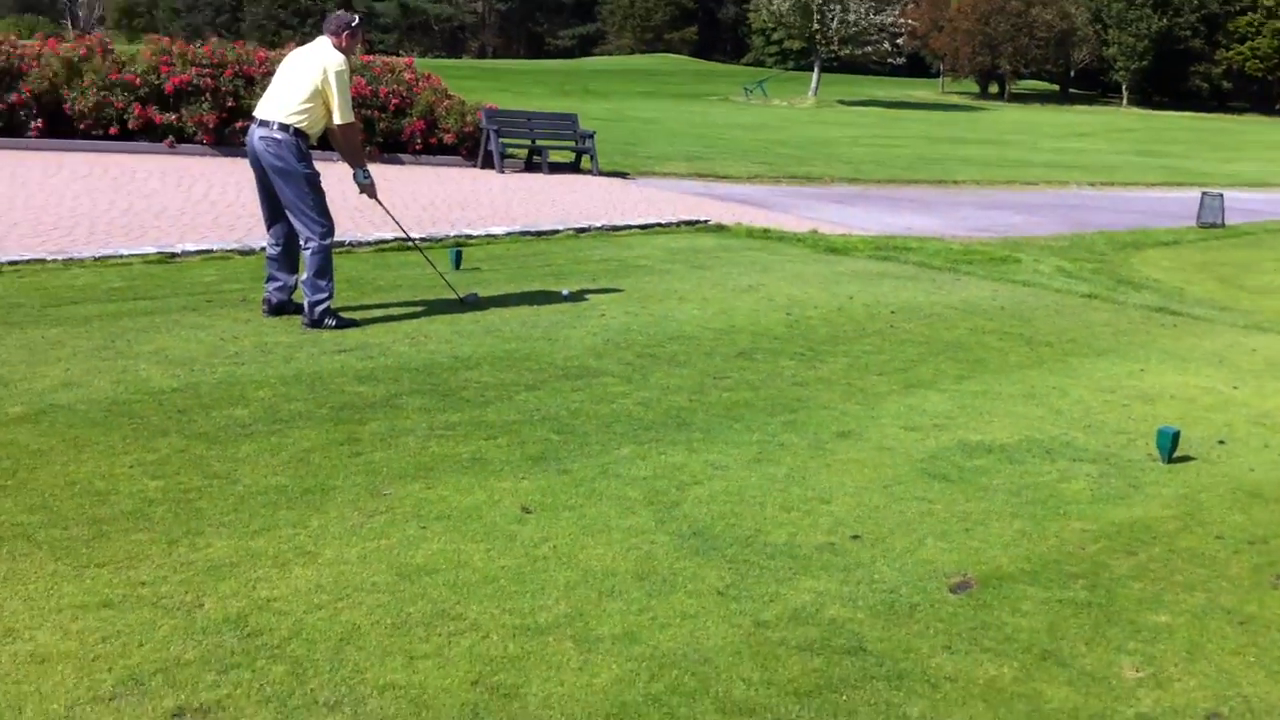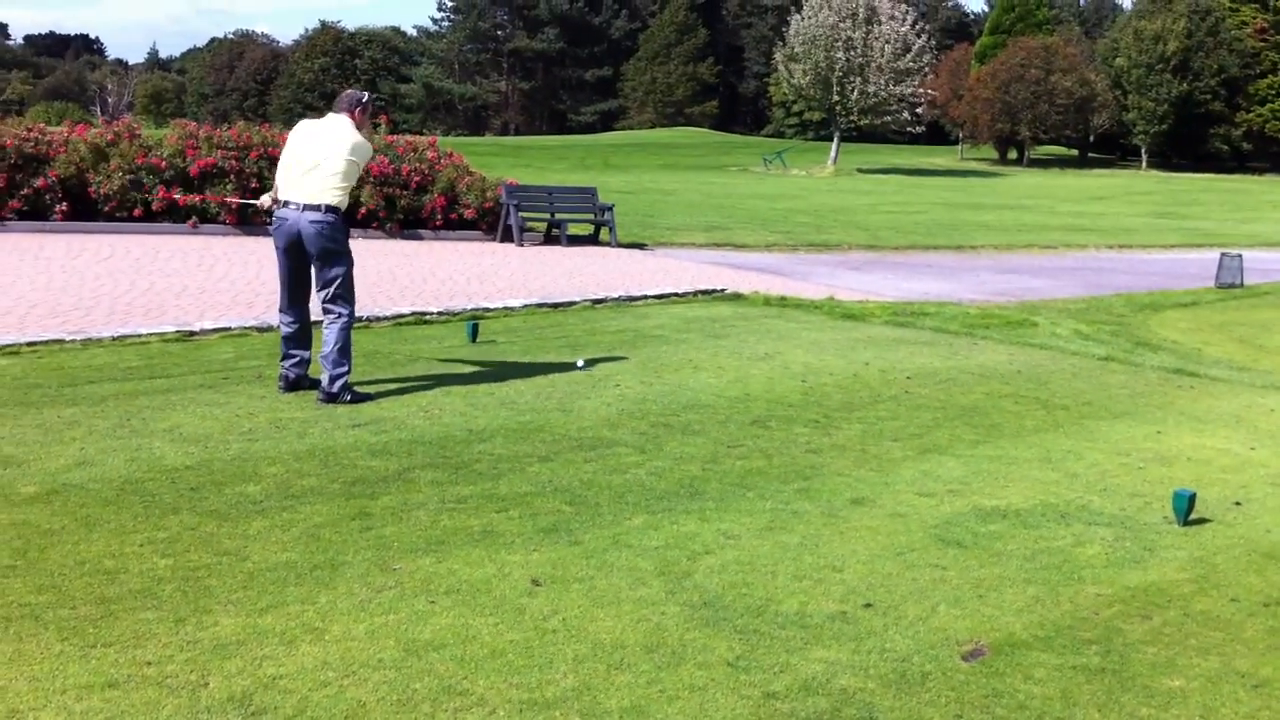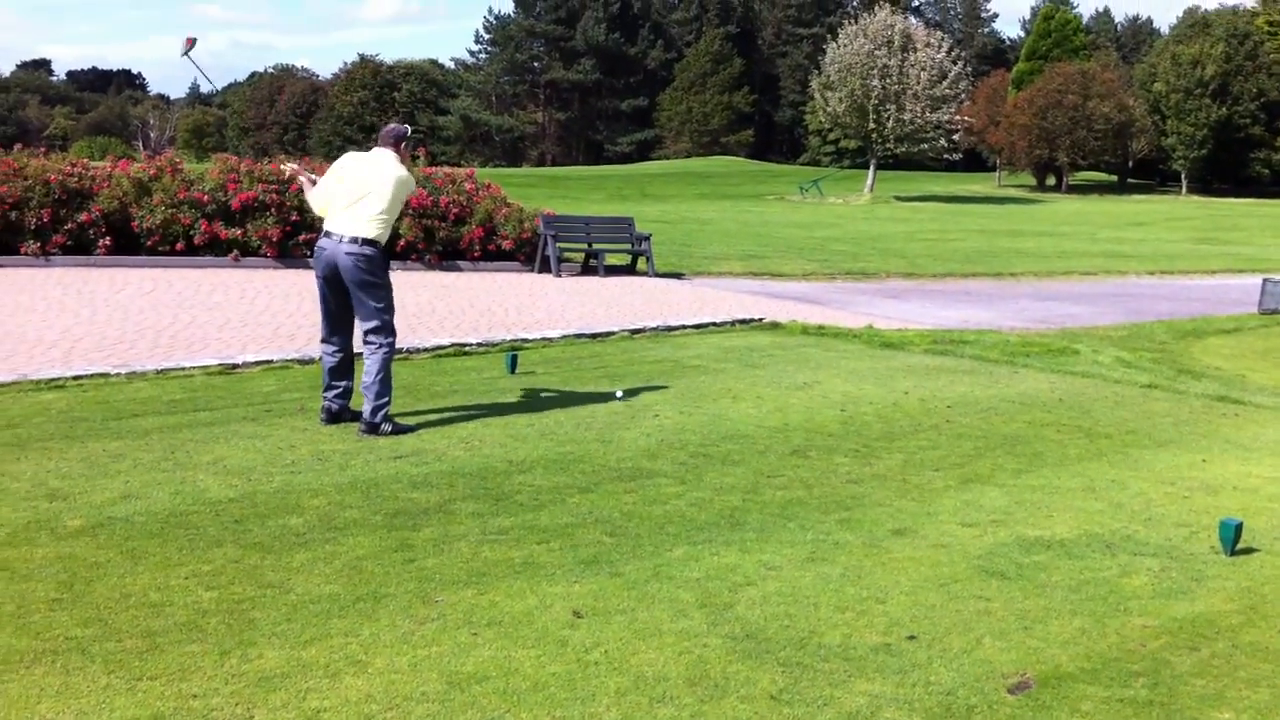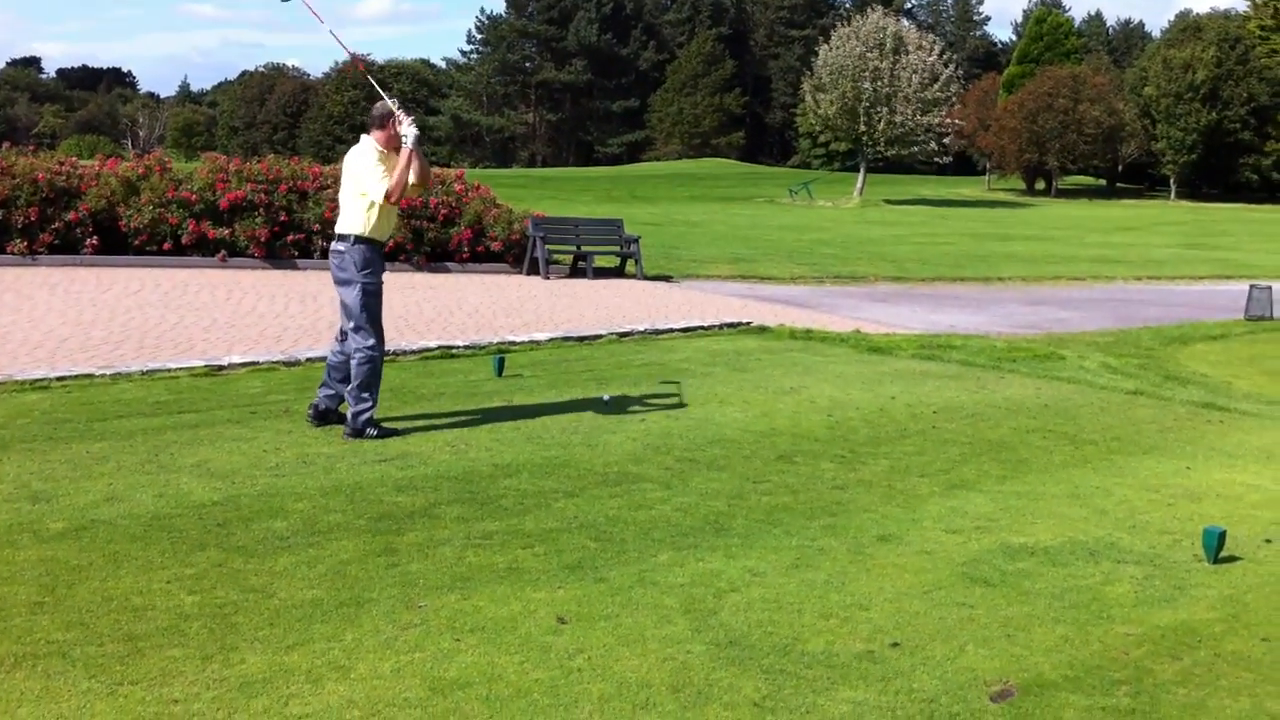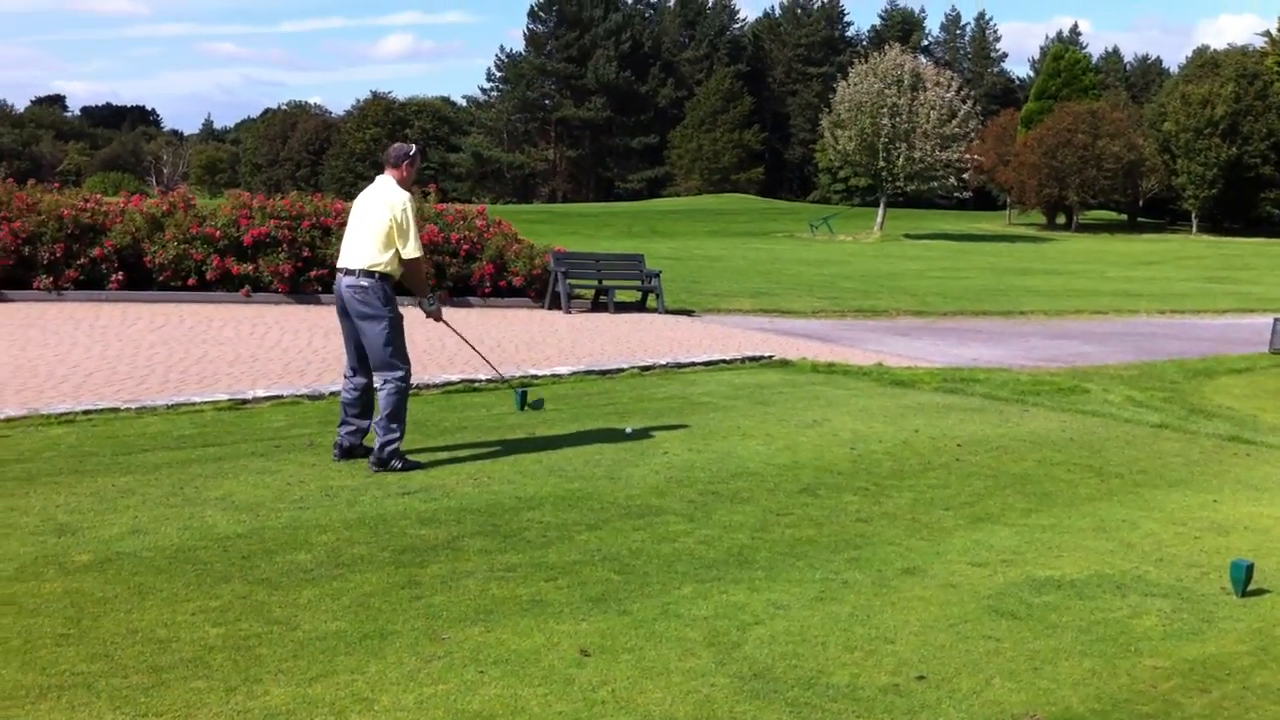
dt=0.7s
person 1, frame 1
left shoulder: (305, 52)
right shoulder: (335, 60)
left elbow: (330, 125)
right elbow: (345, 126)
left wrist: (354, 167)
right wrist: (362, 172)
left hip: (259, 135)
right hip: (283, 142)
left knee: (281, 225)
right knee: (317, 230)
left ankle: (276, 297)
right ankle: (317, 310)
person 1, frame 2
left shoulder: (304, 127)
right shoulder: (361, 146)
left elbow: (283, 175)
left wrist: (274, 198)
left hip: (285, 216)
right hip: (324, 221)
left knee: (292, 304)
right knee: (339, 307)
left ankle: (292, 373)
right ankle: (334, 385)
person 1, frame 3
left shoulder: (350, 160)
right shoulder: (405, 179)
left elbow: (319, 204)
left wrist: (304, 178)
right wrist: (312, 178)
left hip: (326, 247)
right hip: (365, 255)
left knee: (335, 335)
right knee: (379, 338)
left ankle: (333, 405)
right ankle: (374, 417)
person 1, frame 4
left shoulder: (387, 154)
right shoulder: (363, 155)
left elbow: (421, 180)
right elbow: (392, 196)
left wrist: (411, 146)
right wrist: (406, 151)
left hip: (362, 251)
right hip: (356, 251)
left knee: (351, 334)
right knee: (367, 339)
left ankle: (325, 405)
right ankle: (360, 420)
person 1, frame 5
left shoulder: (369, 193)
right shoulder: (400, 198)
right elbow: (411, 259)
left wrist: (418, 293)
right wrist: (428, 298)
left hip: (346, 283)
right hip: (370, 287)
left knee: (358, 370)
right knee: (394, 372)
left ankle: (348, 441)
right ankle: (385, 451)
